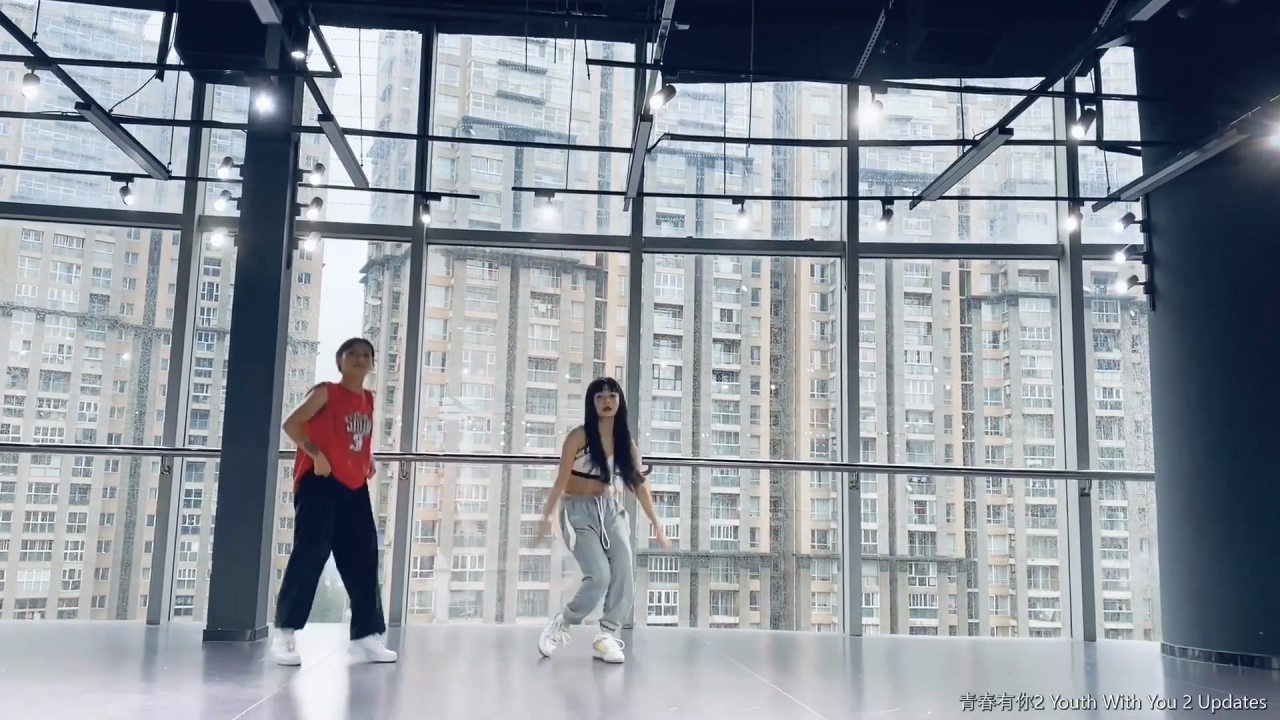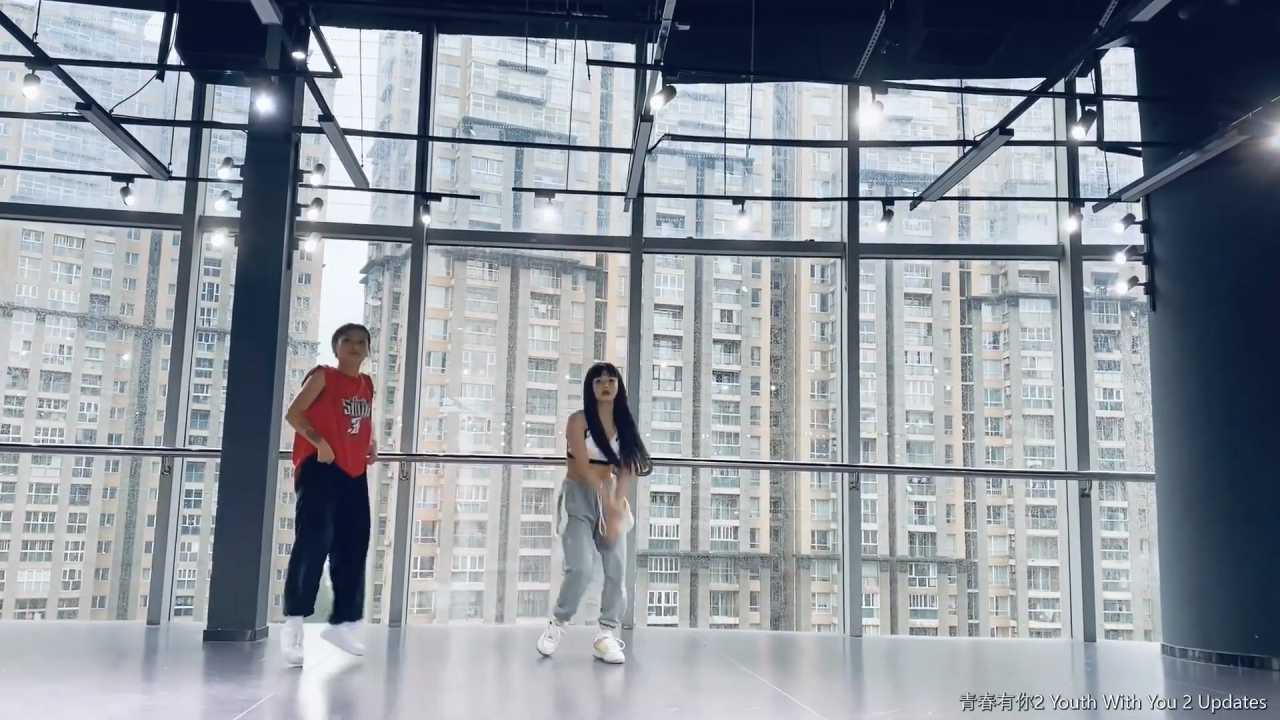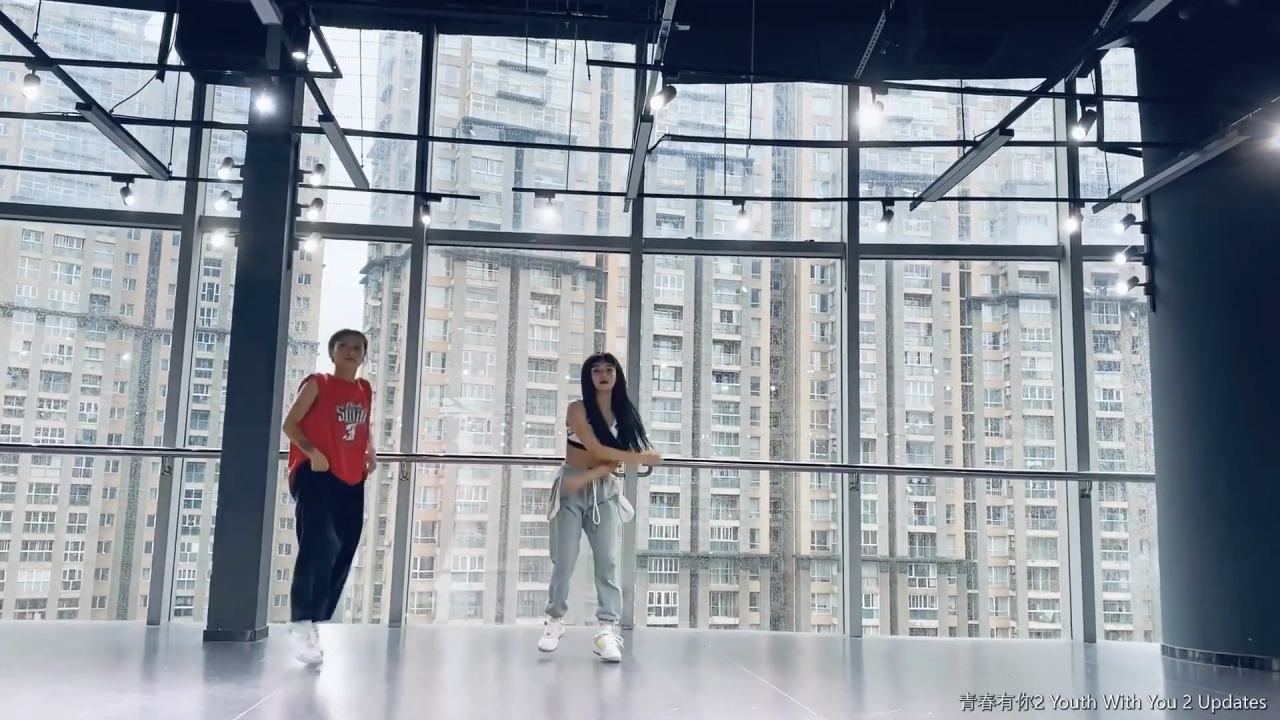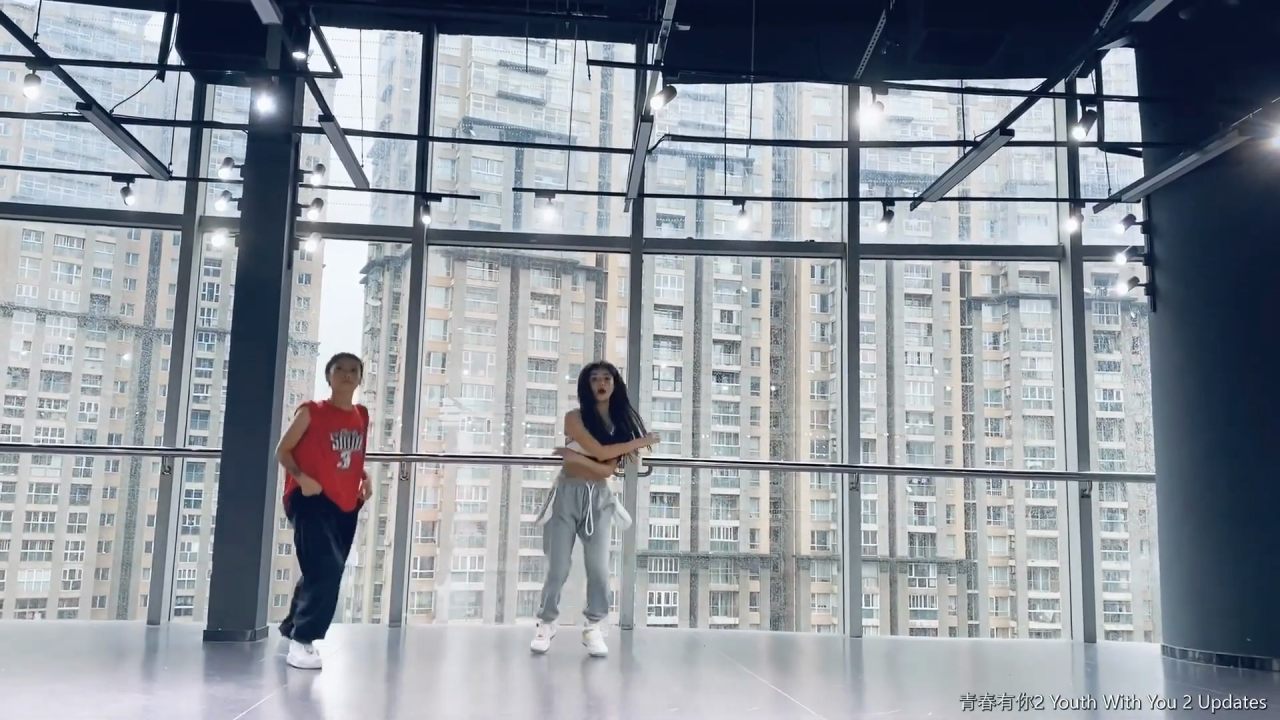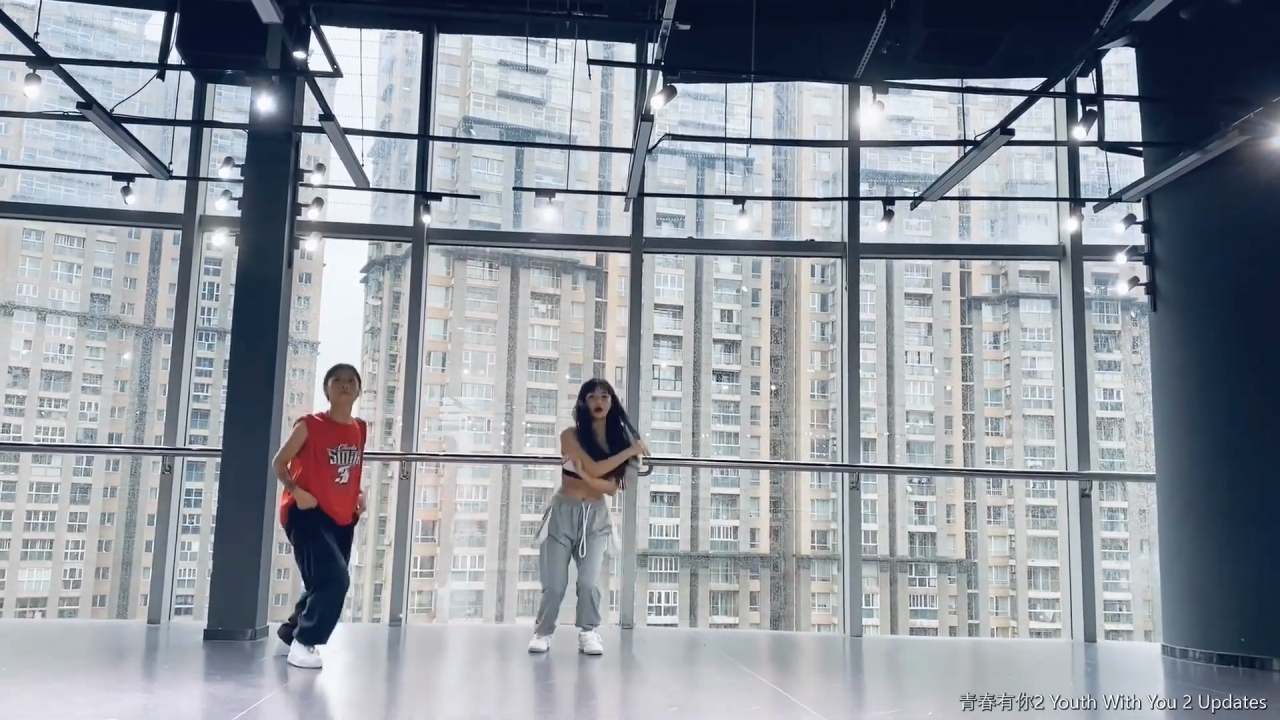
dt=0.1s
person 1, frame 1
left shoulder: (367, 399)
right shoulder: (325, 392)
right elbow: (291, 424)
left wrist: (366, 464)
right wrist: (315, 456)
left hip: (354, 487)
right hip: (319, 482)
left knee: (363, 560)
right knee: (311, 555)
left ankle: (366, 636)
right ankle: (285, 631)
person 1, frame 2
left shoulder: (367, 385)
right shoulder: (323, 377)
right elbow: (293, 413)
left wrist: (370, 446)
right wrist: (319, 442)
left hip: (353, 475)
right hip: (319, 470)
left knee: (353, 549)
right knee: (314, 541)
left ankle: (343, 622)
right ankle: (294, 620)
person 1, frame 3
left shoulder: (364, 392)
right shoulder: (316, 385)
right elbow: (290, 423)
left wrist: (369, 454)
right wrist: (311, 451)
left hip: (350, 482)
right hip: (316, 477)
left knee: (341, 554)
right knee: (321, 547)
left ankle: (308, 622)
right ankle: (304, 626)
person 1, frame 4
left shoulder: (362, 417)
right shoulder: (311, 412)
right elbow: (283, 450)
left wrist: (364, 479)
right wrist: (302, 478)
left hip: (345, 504)
right hip: (311, 500)
left knee: (328, 571)
right knee: (325, 568)
left ankle: (294, 631)
right ankle: (302, 642)
person 1, frame 5
left shoulder: (360, 429)
right shoulder: (309, 426)
right elbow: (279, 464)
left wrist: (359, 495)
right wrist: (299, 492)
left hip: (342, 517)
right hip: (309, 514)
left knee: (327, 582)
right knee: (334, 580)
left ankle: (293, 633)
right ankle: (304, 644)
person 2, frame 1
left shoulder: (625, 441)
right shoulder: (578, 437)
left elbow: (637, 484)
right elbow: (562, 481)
left wrist: (656, 525)
right wrist: (546, 518)
left hip: (609, 507)
right hip: (579, 510)
left knee: (624, 572)
right knee: (599, 575)
left ankle: (607, 636)
right ankle: (560, 626)
person 2, frame 2
left shoulder: (624, 425)
right shoulder: (578, 420)
left elbow: (626, 471)
right elbow: (583, 466)
left wrist: (617, 511)
right wrist: (607, 497)
left hip: (609, 499)
right hip: (577, 497)
left knee: (617, 567)
right knee: (580, 569)
left ankle: (607, 634)
right ankle: (558, 623)
person 2, frame 3
left shoulder: (623, 414)
right shoulder: (577, 410)
left elbow: (616, 461)
right elbow: (597, 450)
left wrist: (586, 476)
right wrist: (641, 456)
left hip: (604, 490)
right hip: (570, 489)
left knee: (608, 561)
right knee: (564, 561)
left ankle: (607, 632)
right ankle: (554, 622)
person 2, frame 4
left shoulder: (621, 421)
right shoulder: (574, 418)
left elbow: (609, 467)
right elbow: (598, 452)
left wrist: (578, 459)
right wrist: (640, 442)
left hip: (599, 499)
right hip: (566, 496)
left knee: (598, 568)
right knee: (557, 568)
left ankle: (593, 627)
right ankle: (546, 624)
person 2, frame 5
left shoulder: (618, 438)
right shoulder: (570, 437)
left elbow: (616, 486)
right elbow: (591, 469)
left wrist: (590, 486)
right wrist: (631, 451)
left hip: (596, 516)
right hip: (564, 513)
left knee: (589, 583)
right knee: (555, 584)
left ankle: (588, 632)
right ankle: (543, 633)
